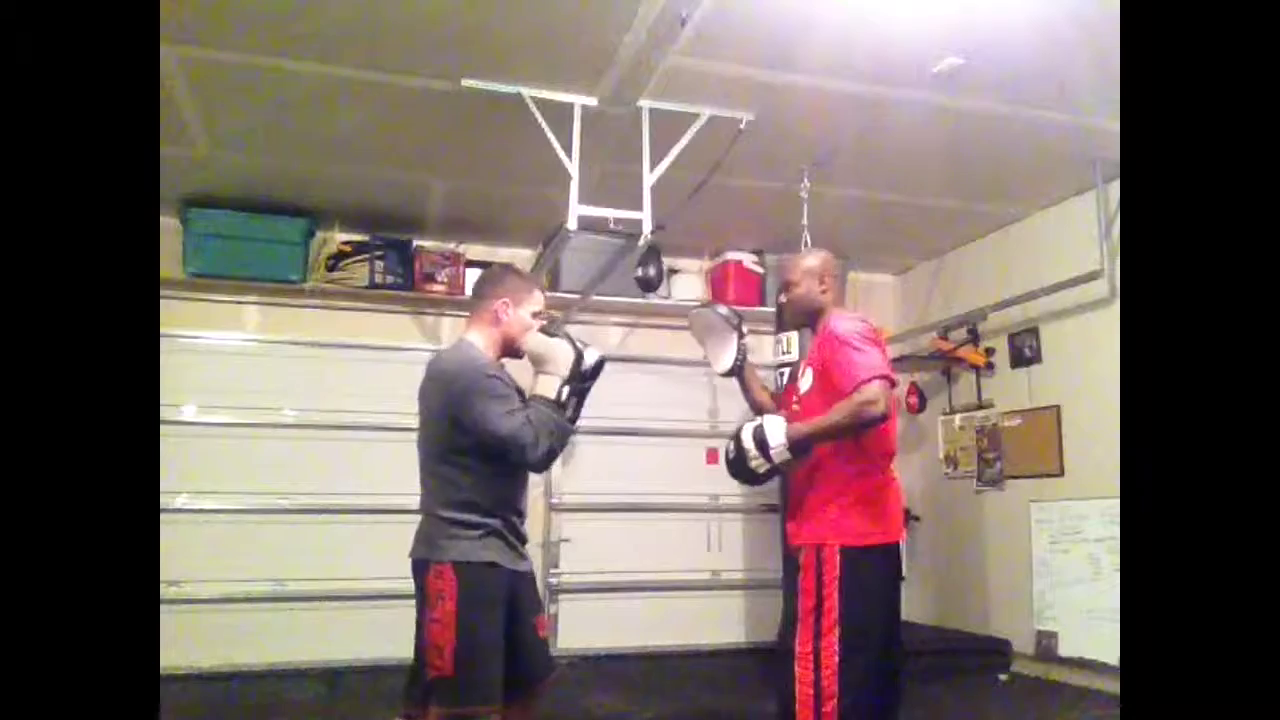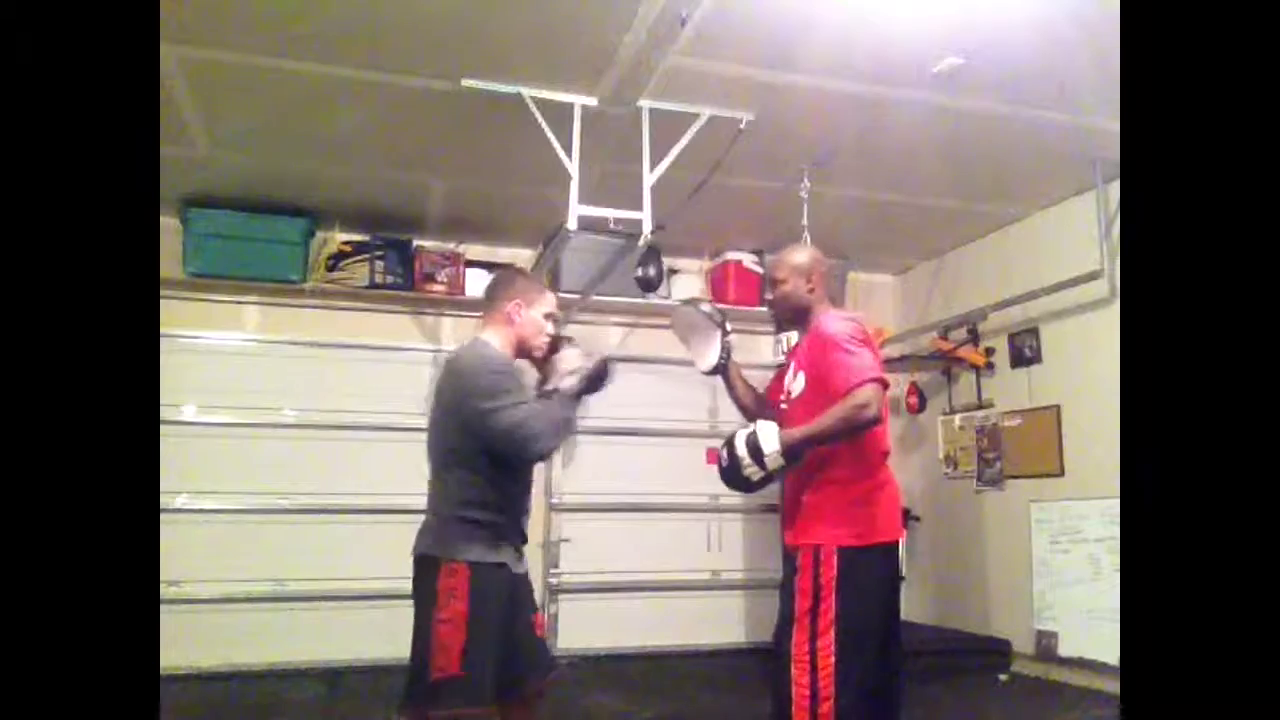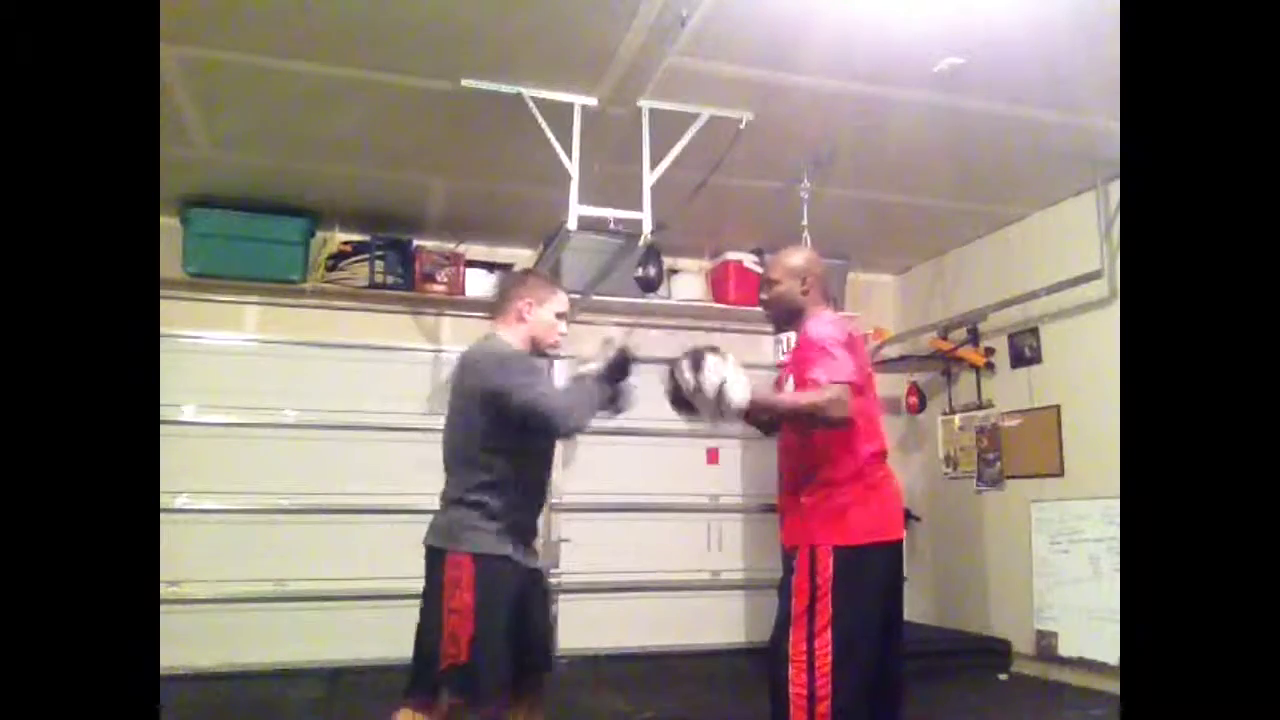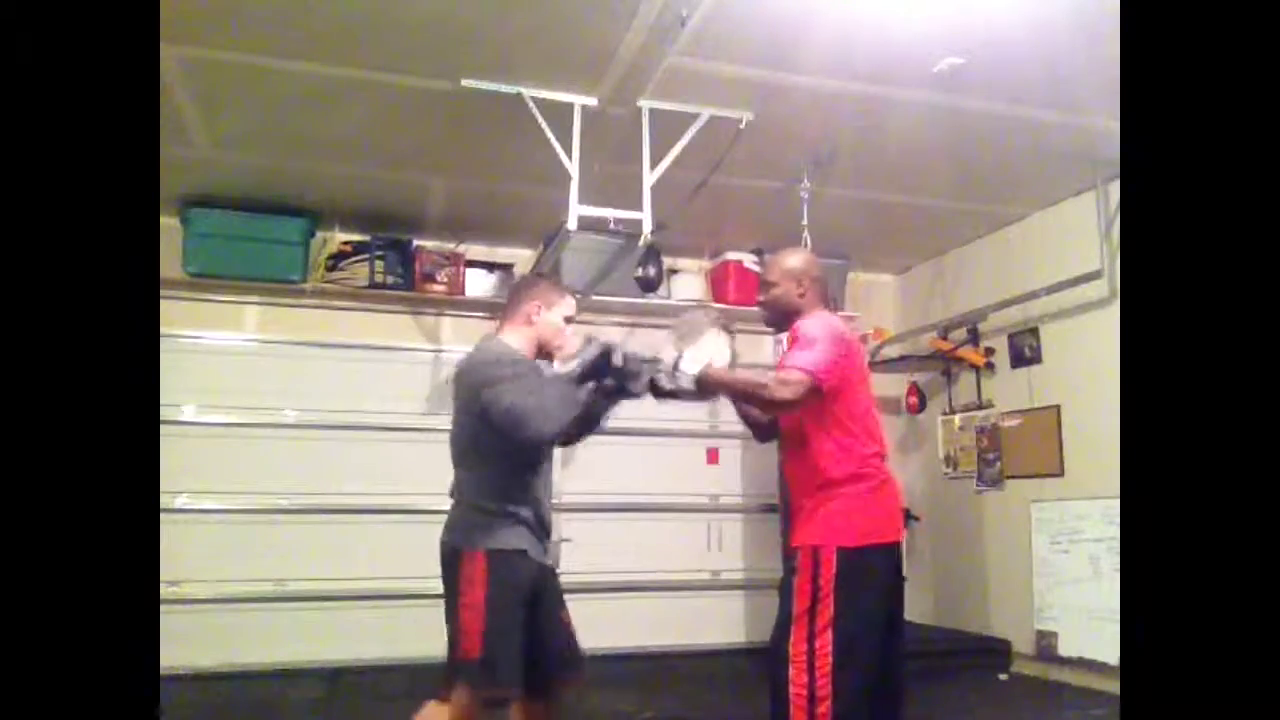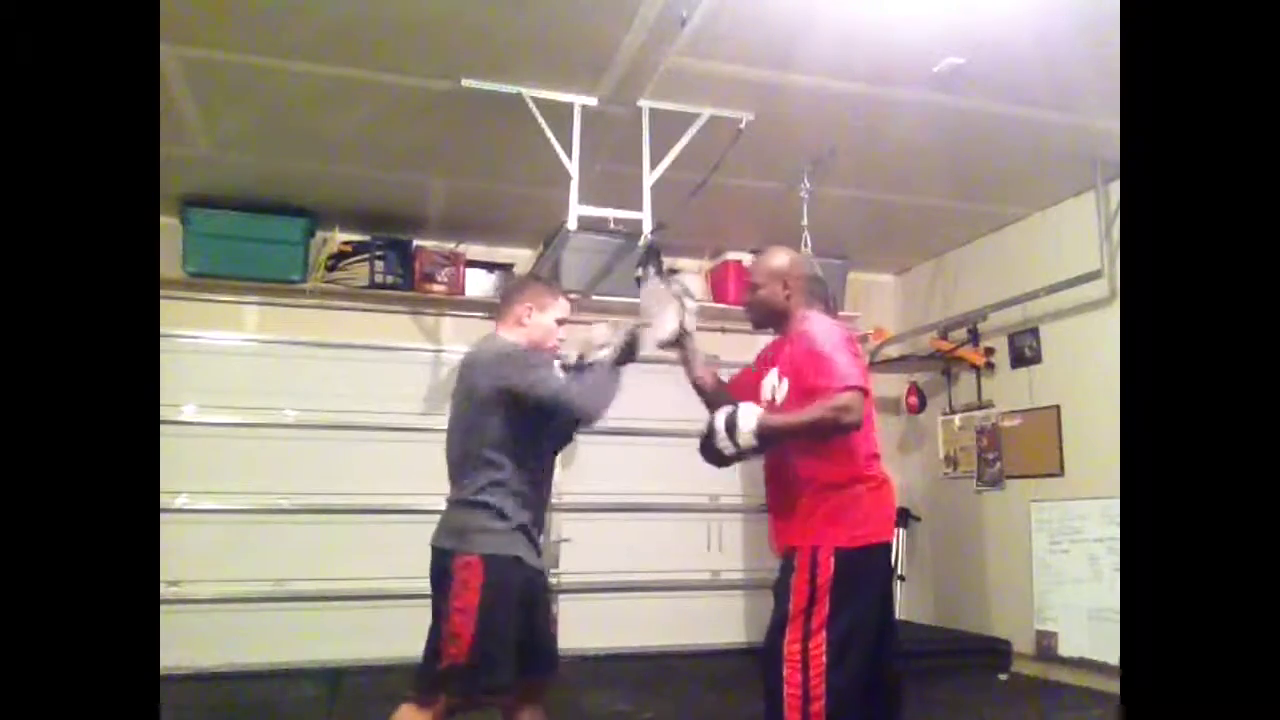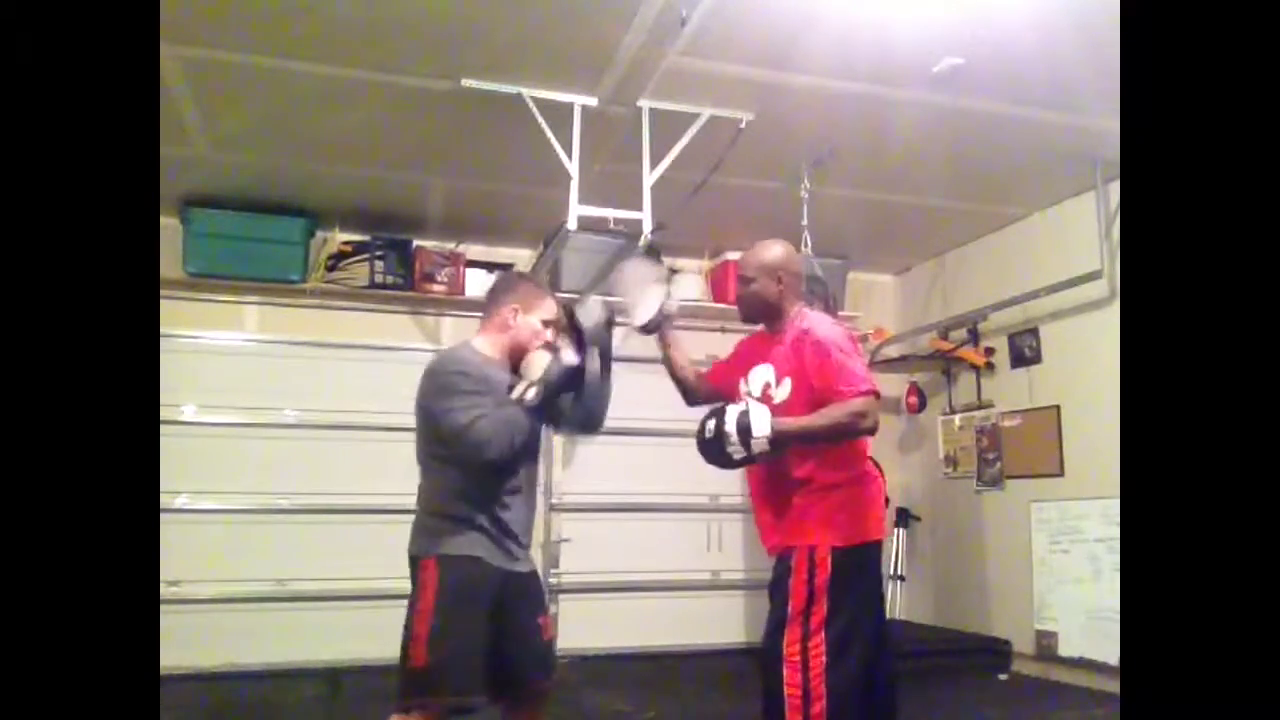
dt=0.3s
person 1, frame 1
left shoulder: (846, 331)
right shoulder: (821, 346)
left elbow: (873, 403)
right elbow: (780, 417)
left wrist: (791, 436)
right wrist: (740, 367)
left hip: (841, 530)
right hip: (854, 529)
left knee: (818, 664)
right knee: (862, 664)
person 1, frame 2
left shoulder: (836, 331)
right shoulder: (803, 349)
left elbow: (868, 406)
right elbow: (767, 415)
left wrist: (785, 442)
right wrist: (725, 365)
left hip: (840, 529)
right hip: (846, 527)
left knee: (813, 666)
right knee: (864, 666)
person 1, frame 3
left shoulder: (823, 333)
right shoulder: (809, 343)
left elbow: (835, 406)
right elbow: (786, 418)
left wrist: (743, 396)
right wrist: (743, 397)
left hip: (840, 526)
right hip: (862, 525)
left knee: (808, 663)
right knee: (869, 665)
person 1, frame 4
left shoulder: (817, 331)
right shoulder: (811, 339)
left elbow: (786, 391)
right elbow: (770, 427)
left wrist: (705, 375)
right wrist: (726, 378)
left hip: (841, 525)
right hip: (865, 523)
left knee: (807, 663)
right knee: (870, 662)
person 1, frame 5
left shoulder: (820, 335)
right shoulder: (778, 351)
left elbow: (847, 410)
right elbow: (724, 400)
left wrist: (762, 426)
right wrist: (685, 342)
left hip: (835, 526)
right hip: (850, 525)
left knee: (800, 661)
right knee: (860, 663)
person 1, frame 6
left shoulder: (820, 335)
right shoulder: (754, 348)
left elbow: (863, 414)
right elbow: (698, 391)
left wrist: (773, 430)
right wrist: (664, 329)
left hip: (830, 524)
right hip: (809, 526)
left knee: (800, 662)
right knee: (851, 662)
person 2, frame 1
left shoulder: (485, 371)
right shoulder: (464, 370)
left elbow: (536, 449)
right elbow: (530, 447)
left wrist: (573, 386)
right wrist: (552, 378)
left hip: (504, 555)
right hip: (461, 559)
person 2, frame 2
left shoulder: (491, 370)
right shoulder: (483, 368)
left elbow: (523, 442)
right elbow: (535, 440)
left wrist: (558, 382)
right wrist: (568, 382)
left hip: (498, 556)
right hip: (463, 558)
left knee: (521, 683)
person 2, frame 3
left shoulder: (507, 366)
right shoulder: (499, 361)
left elbow: (543, 420)
right elbow: (561, 414)
left wrist: (601, 381)
right wrist: (603, 374)
left hip: (512, 550)
right hip: (472, 548)
left knee: (527, 679)
person 2, frame 4
left shoulder: (522, 368)
right shoulder: (492, 363)
left elbow: (566, 429)
right elbow: (536, 423)
left wrist: (603, 388)
right wrist: (575, 375)
left hip: (524, 546)
right hip: (487, 546)
left knee: (542, 679)
person 2, frame 5
left shoulder: (514, 370)
right shoulder: (504, 359)
left elbow: (547, 441)
right elbow: (580, 404)
right wrist: (612, 355)
left hip: (514, 549)
right hip: (479, 549)
left knee: (530, 681)
person 2, frame 6
left shoulder: (515, 375)
right shoulder: (455, 368)
right elbow: (485, 442)
right wrist: (536, 390)
left hip: (510, 556)
right hip: (453, 553)
left knee: (531, 683)
